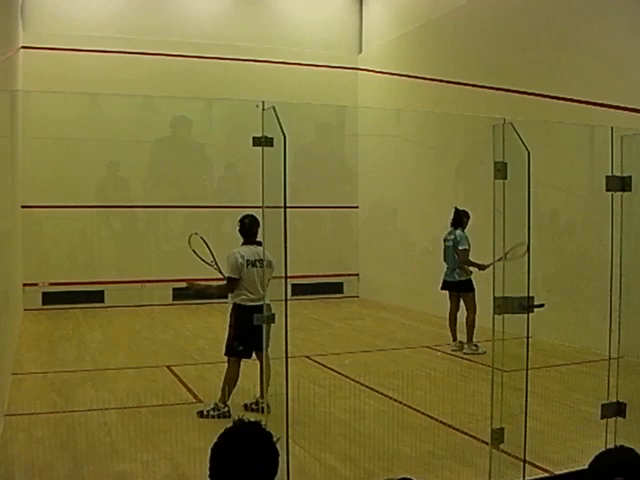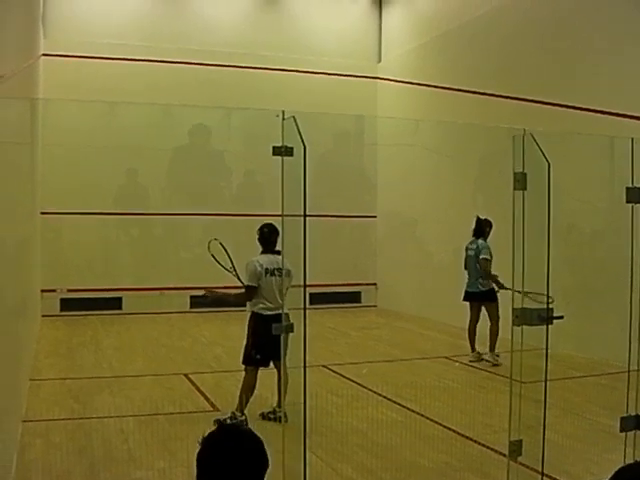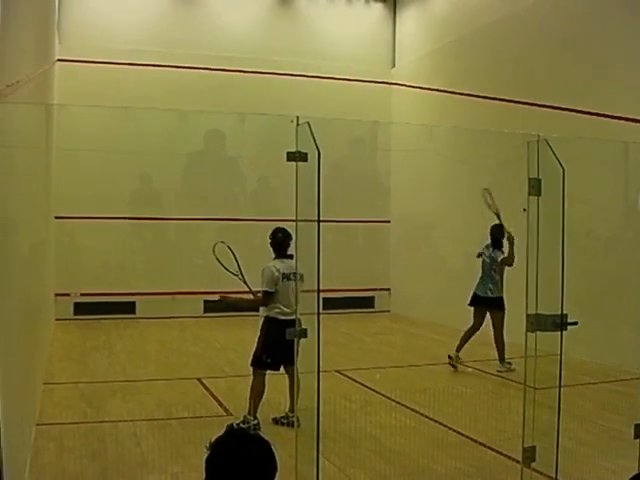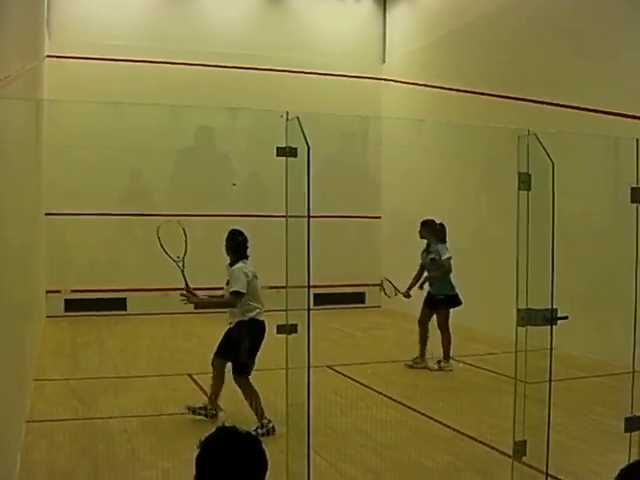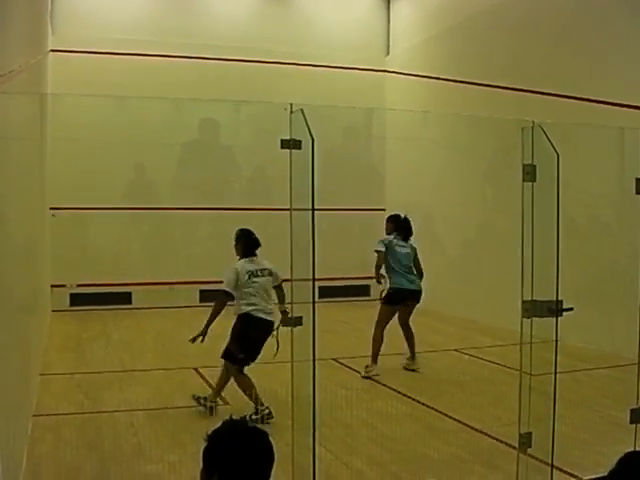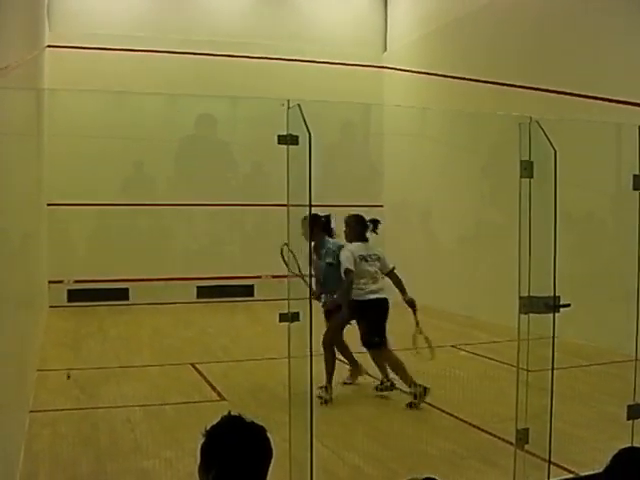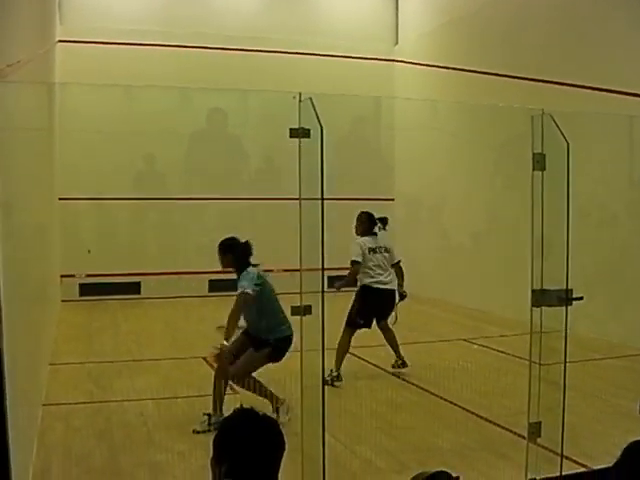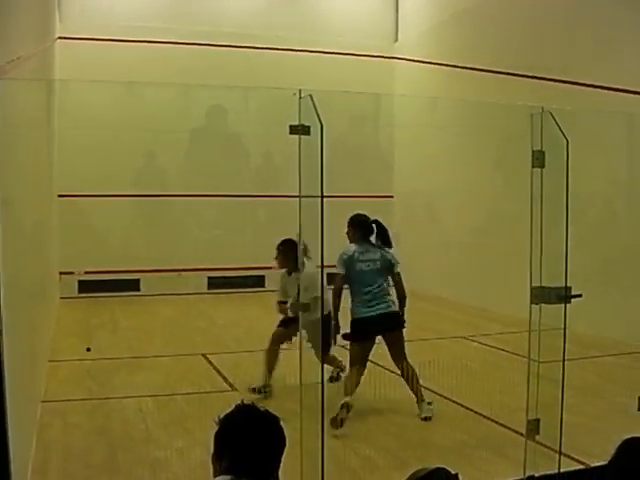
dt=0.7s
person 1, frame 1
left shoulder: (237, 255)
right shoulder: (266, 255)
left elbow: (230, 288)
right elbow: (263, 284)
left wrist: (203, 288)
left hip: (244, 310)
right hip: (262, 309)
left knee: (234, 359)
right knee: (263, 355)
left ankle: (222, 405)
right ankle: (262, 401)
person 1, frame 2
left shoulder: (256, 264)
right shoulder: (285, 264)
left elbow: (249, 296)
right elbow: (282, 293)
left wrist: (221, 295)
left hip: (262, 319)
right hip: (280, 318)
left knee: (251, 368)
right knee: (281, 365)
left ankle: (239, 414)
right ankle: (279, 410)
person 1, frame 3
left shoulder: (271, 268)
right shoulder: (297, 268)
left elbow: (265, 301)
left wrist: (236, 301)
left hip: (275, 324)
right hip: (292, 323)
left knee: (259, 370)
right knee: (291, 370)
left ankle: (251, 418)
right ankle: (291, 415)
person 1, frame 4
left shoulder: (239, 270)
right shoulder: (237, 268)
left elbow: (233, 302)
right elbow: (232, 299)
left wrist: (200, 303)
right wrist: (200, 299)
left hip: (250, 326)
right hip: (240, 324)
left knee: (240, 375)
right knee: (218, 362)
left ankle: (265, 424)
right ankle: (211, 407)
person 1, frame 5
left shoulder: (238, 268)
right shoulder: (268, 266)
left elbow: (222, 300)
right elbow: (279, 289)
left wrist: (206, 327)
right wrist: (282, 307)
left hip: (249, 320)
right hip: (267, 322)
left knee: (234, 365)
right knee: (231, 360)
left ankle: (262, 409)
right ankle: (211, 400)
person 1, frame 6
left shoulder: (349, 250)
right shoulder: (375, 252)
left elbow: (349, 278)
right elbow: (392, 275)
left wrist: (345, 304)
right wrist: (405, 296)
left hip: (364, 304)
right hip: (381, 302)
left knee: (381, 350)
right knee: (377, 346)
left ankle: (415, 388)
right ankle: (386, 380)
person 1, frame 7
left shoulder: (361, 243)
right shoulder: (385, 243)
left elbow: (355, 270)
right elbow: (398, 268)
left wrist: (342, 284)
right wrist: (401, 288)
left hip: (370, 291)
right hip: (389, 291)
left knee: (348, 330)
right knee: (383, 323)
left ankle: (336, 372)
right ankle: (399, 359)
person 1, frame 8
left shoulder: (308, 274)
right shoulder: (285, 275)
left elbow: (311, 305)
right elbow: (281, 303)
right wrist: (287, 311)
left hip: (319, 316)
right hip: (297, 313)
left knee: (323, 357)
right knee: (276, 338)
left ankle: (339, 367)
right ankle: (266, 384)
person 2, frame 1
left shoulder: (448, 235)
right shoulder: (461, 236)
right elbow: (463, 259)
right wrist: (479, 265)
left hip: (450, 277)
right hip: (462, 278)
left knee: (453, 310)
right knee: (471, 310)
left ankle: (455, 342)
right ankle: (469, 345)
person 2, frame 2
left shoulder: (469, 245)
right shoulder: (483, 245)
right elbow: (484, 268)
right wrist: (497, 282)
left hip: (472, 288)
right hip: (485, 288)
left knee: (473, 320)
right knee: (494, 321)
left ankle: (473, 353)
right ankle: (491, 353)
person 2, frame 3
left shoulder: (488, 248)
right shoulder: (497, 253)
left elbow: (479, 254)
right elbow: (510, 262)
right wrist: (511, 243)
left hip: (480, 294)
right hip: (494, 296)
left knee: (475, 326)
right knee: (498, 331)
left ankle: (456, 353)
right ankle: (503, 363)
person 2, frame 4
left shoulder: (440, 247)
right shoulder: (426, 250)
left elbow: (447, 269)
right elbow: (420, 272)
left wrist: (428, 277)
right wrist: (409, 288)
left hip: (444, 293)
right hip: (433, 292)
left knee: (443, 326)
right knee: (422, 323)
left ankle: (446, 361)
right ankle: (421, 359)
person 2, frame 5
left shoulder: (385, 241)
right shoulder: (410, 246)
left elbow: (378, 263)
right elbow: (420, 272)
left wrist: (378, 276)
left hip: (398, 289)
right hip: (414, 289)
left knee: (379, 327)
right knee: (404, 323)
left ankle: (373, 366)
right ankle: (412, 360)
person 2, frame 6
left shoulder: (336, 247)
right shoulder: (314, 251)
left wrist: (336, 297)
right wrist: (318, 292)
right hip: (331, 301)
left knee: (327, 342)
right knee: (335, 341)
left ankle: (328, 386)
right ankle: (356, 367)
person 2, frame 7
left shoulder: (248, 278)
right shoulder: (246, 274)
left elbow: (237, 310)
left wrist: (226, 343)
left hip: (275, 338)
right hip: (257, 331)
left knee: (236, 374)
right knee: (223, 364)
left ankle: (278, 403)
right ankle: (216, 416)
person 2, frame 8
left shoulder: (346, 255)
right shoulder: (386, 254)
left elbow: (338, 291)
right elbow: (400, 289)
left wrist: (335, 321)
right wrist: (401, 313)
left hip: (362, 319)
right hip: (388, 315)
left knee: (356, 367)
right knee: (401, 362)
left ankle: (347, 400)
right ankle: (423, 405)
